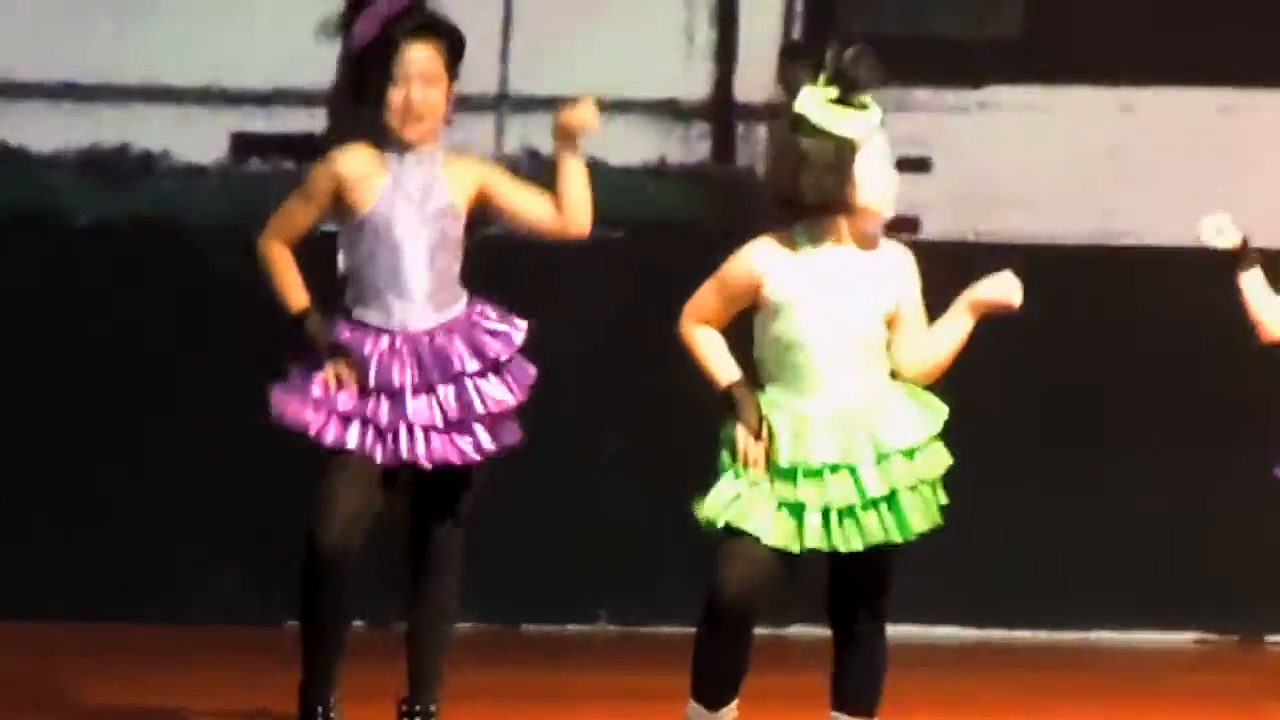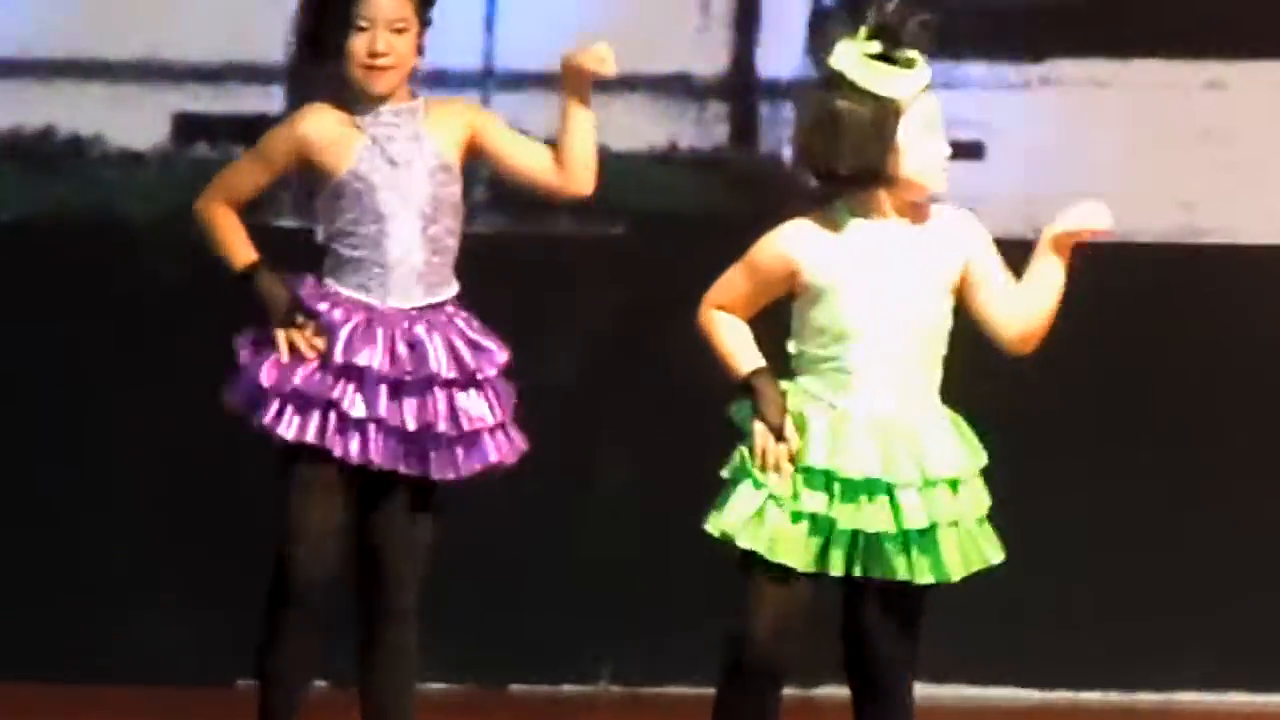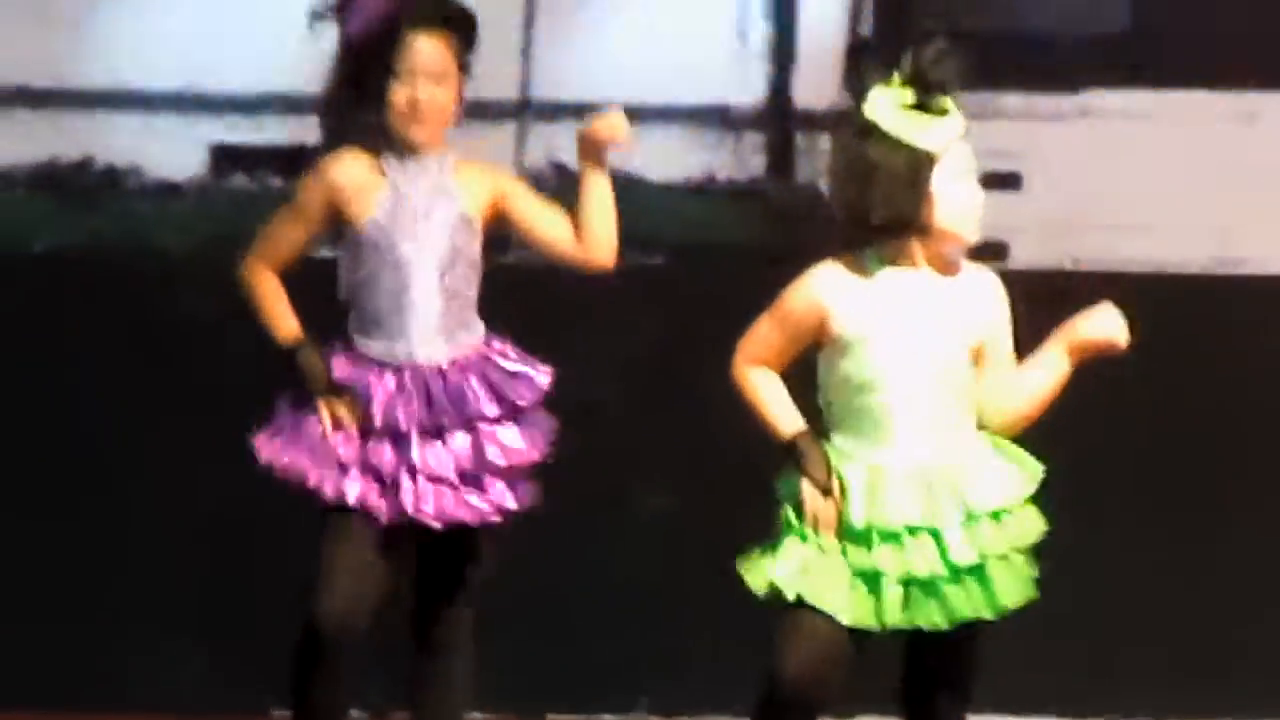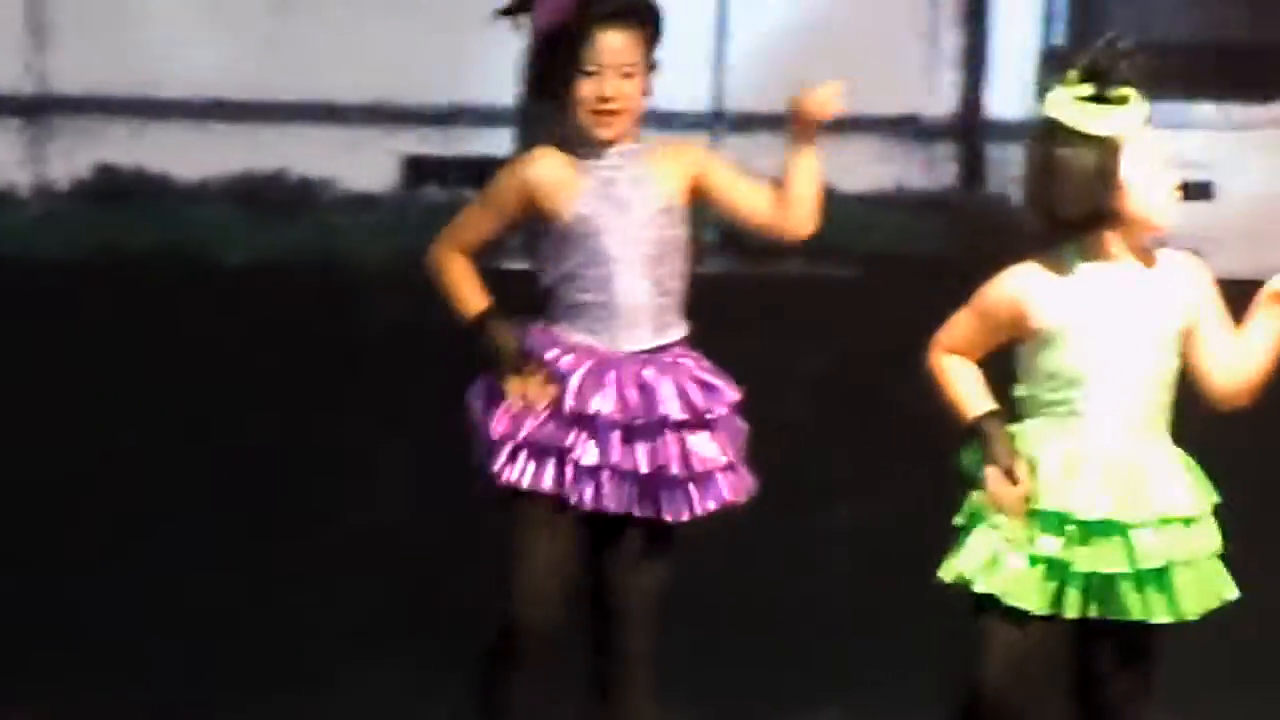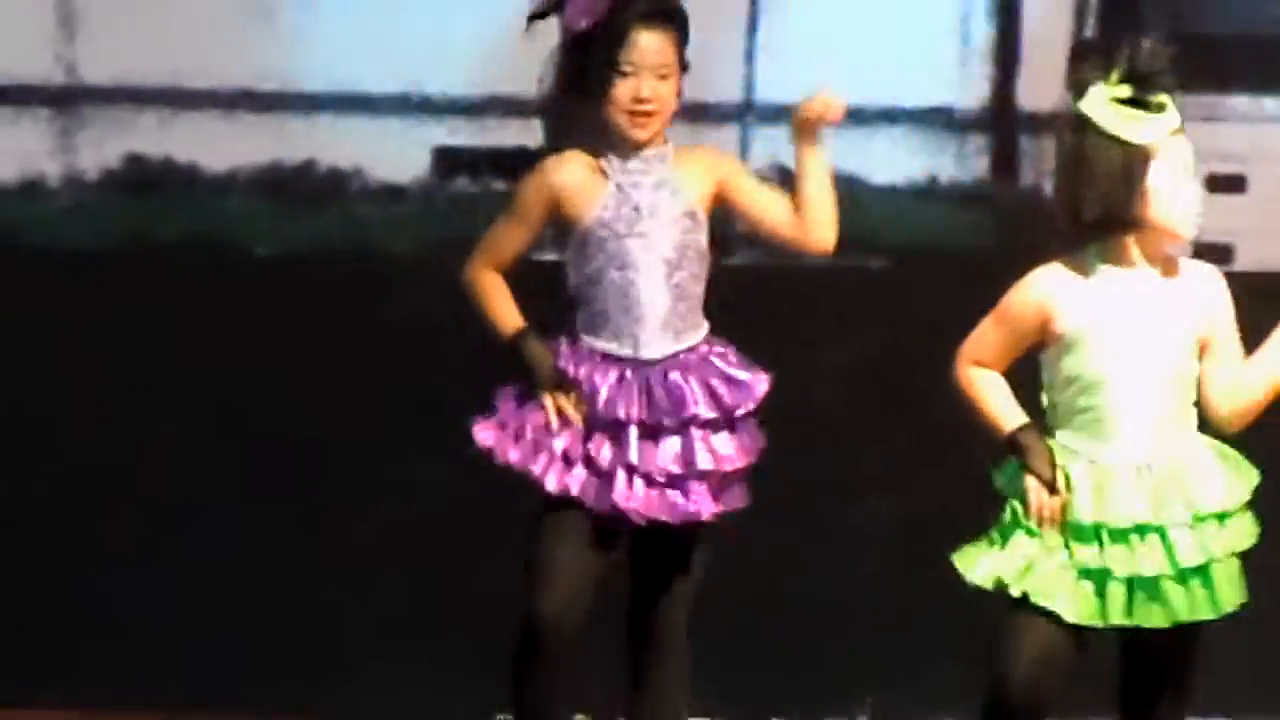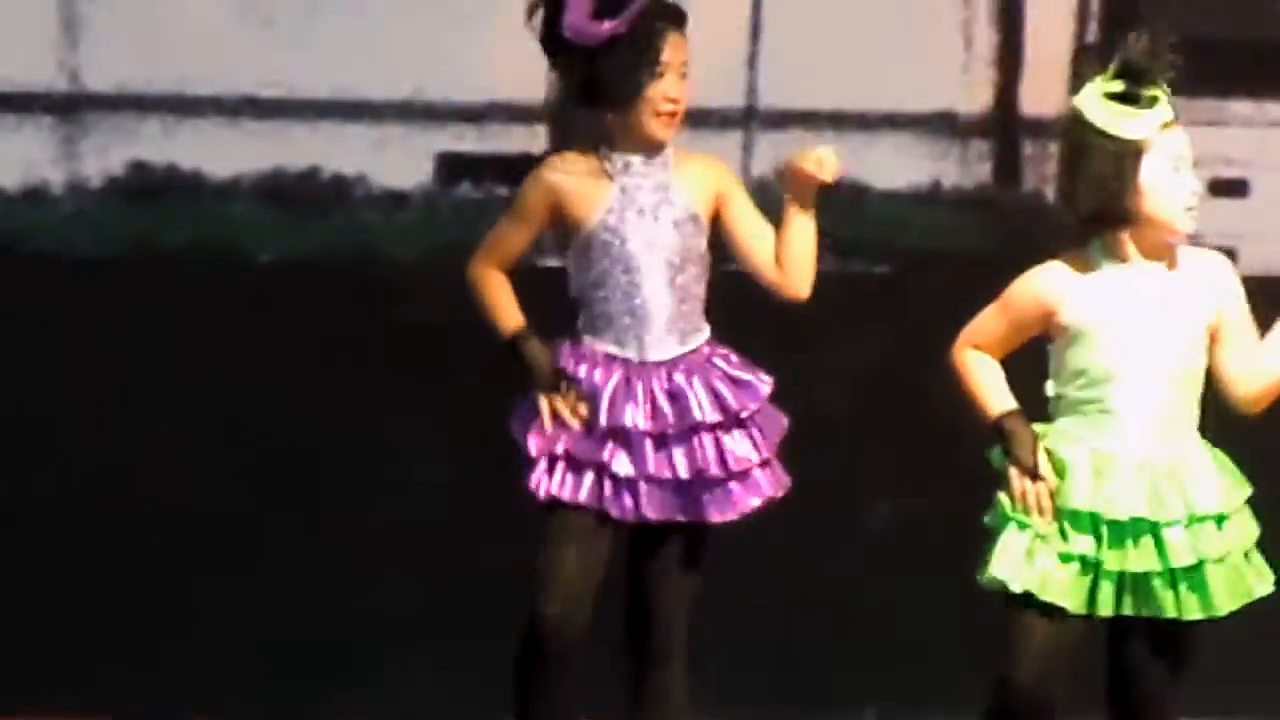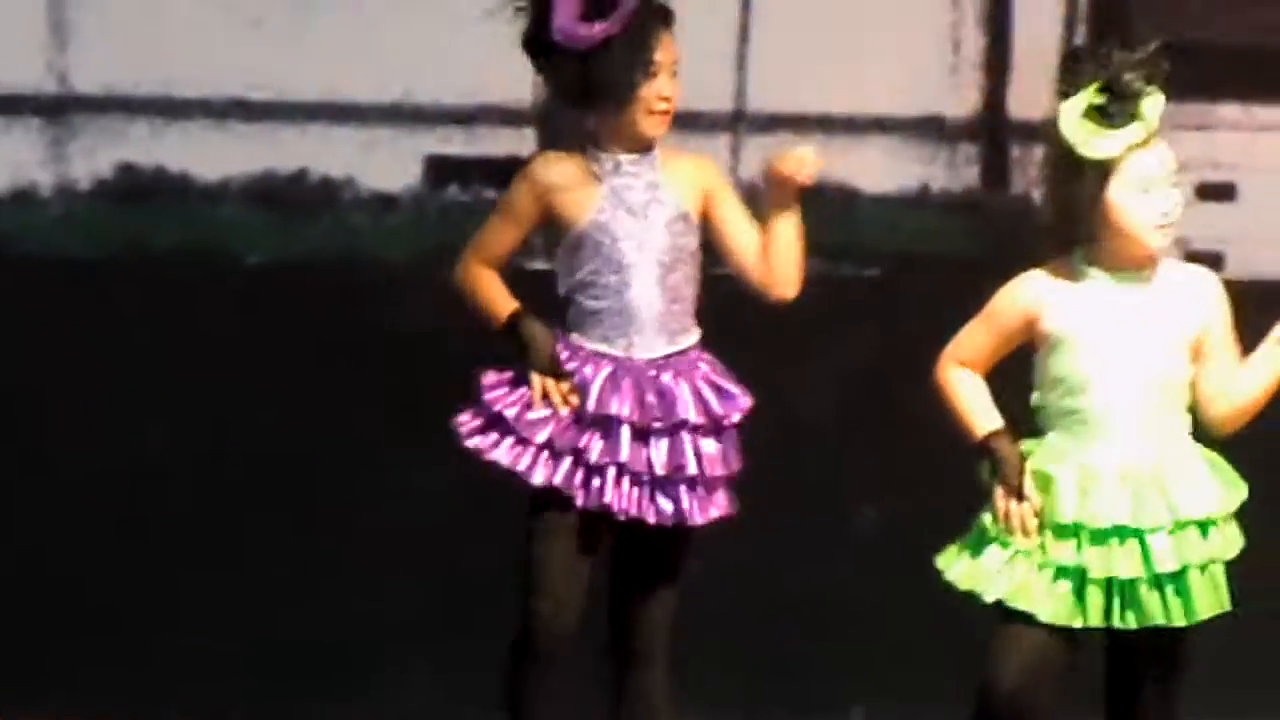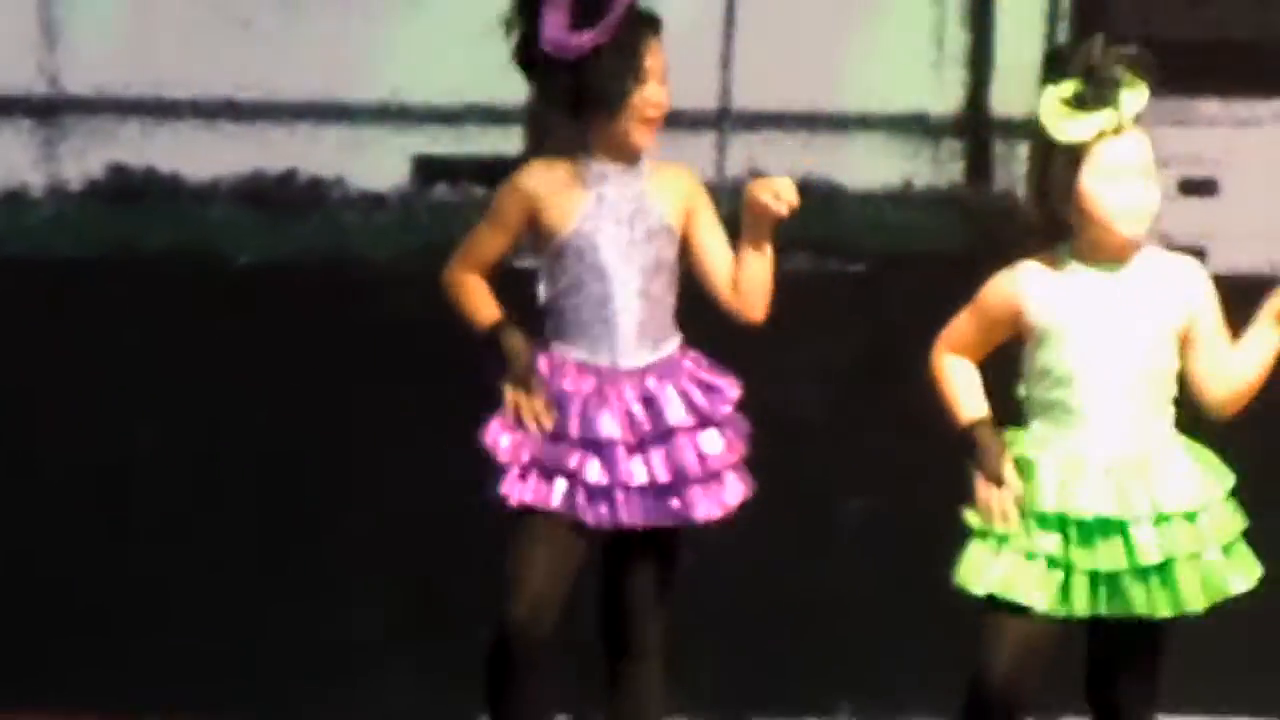
dt=0.2s
person 1, frame 1
left shoulder: (468, 172)
right shoulder: (348, 165)
left elbow: (571, 223)
right elbow: (275, 240)
left wrist: (568, 148)
right wrist: (309, 325)
left hip: (451, 373)
right hip: (373, 370)
left knee: (439, 544)
right knee: (332, 542)
person 1, frame 2
left shoulder: (458, 121)
right shoulder: (316, 128)
left elbow: (574, 180)
right elbow: (215, 202)
left wrist: (577, 96)
right wrist: (266, 286)
left hip: (427, 360)
right hip: (339, 358)
left knee: (394, 585)
right knee: (303, 569)
person 1, frame 3
left shoulder: (484, 183)
right shoulder: (345, 175)
left elbow: (595, 251)
right elbow: (259, 266)
left wrist: (594, 163)
right wrist: (301, 363)
left hip: (462, 414)
right hip: (376, 409)
left knee: (446, 615)
right knee: (334, 617)
person 1, frame 4
left shoulder: (682, 163)
right shoulder: (541, 171)
left elbow: (794, 222)
right elbow: (449, 252)
left wrist: (804, 137)
right wrist: (496, 336)
left hip: (656, 404)
right hip: (569, 403)
left knee: (628, 624)
right knee: (526, 618)
person 1, frame 5
left shoulder: (706, 170)
right shoulder: (565, 176)
left elbow: (815, 236)
right elbow: (483, 268)
left wrist: (809, 142)
right wrist: (527, 351)
left hip: (684, 407)
right hip: (599, 408)
left knee: (664, 622)
right knee: (551, 615)
person 1, frame 6
left shoulder: (708, 177)
right shoulder: (566, 176)
left elbow: (793, 282)
right elbow: (486, 268)
left wrist: (800, 196)
right wrist: (532, 357)
left hip: (691, 414)
right hip: (600, 416)
left knee: (661, 632)
right knee: (554, 620)
person 1, frame 7
left shoulder: (697, 176)
right shoulder: (555, 177)
left elbow: (779, 283)
right elbow: (475, 266)
left wrist: (782, 198)
right wrist: (528, 334)
left hip: (671, 410)
right hip: (584, 407)
left knee: (645, 632)
right knee: (548, 620)
person 1, frame 8
left shoulder: (679, 187)
right shoulder: (541, 184)
left elbow: (749, 304)
right elbow: (462, 273)
left wrist: (758, 223)
right wrist: (509, 342)
left hip: (657, 419)
right hip: (569, 422)
left knee: (637, 632)
right knee: (524, 622)
person 2, frame 1
left shoulder: (893, 263)
right shoulder: (766, 262)
left elbow: (914, 364)
right elbow: (696, 322)
left wrist: (972, 305)
right wrist: (735, 396)
left hip: (874, 468)
right hip: (785, 461)
left knee: (861, 618)
right knee: (732, 599)
person 2, frame 2
left shoulder: (956, 235)
right shoulder: (802, 243)
left elbow: (1018, 329)
right elbow: (717, 310)
left wrist: (1056, 247)
right wrist: (759, 390)
left hip: (909, 481)
right hip: (809, 470)
left knee: (885, 662)
right knee: (761, 649)
person 2, frame 3
left shoulder: (980, 291)
right shoulder: (832, 289)
left elbow: (1001, 409)
right elbow: (752, 360)
left wrist: (1071, 344)
right wrist: (800, 446)
left hip: (956, 527)
right hip: (853, 527)
person 2, frame 4
left shoulder: (1181, 280)
right shoulder: (1031, 287)
right elbow: (949, 352)
right wrist: (991, 435)
left hip: (1139, 523)
right hip: (1040, 520)
person 2, frame 5
left shoulder: (1202, 288)
right shoulder: (1056, 290)
right elbow: (973, 363)
right wrist: (1024, 444)
left hip: (1175, 520)
right hip: (1076, 524)
person 2, frame 6
left shoulder: (1211, 277)
right shoulder: (1060, 284)
right elbow: (971, 349)
right wrist: (1013, 433)
left hip: (1173, 518)
right hip: (1073, 513)
person 2, frame 7
left shoulder: (1195, 291)
right shoulder: (1044, 293)
left elbow: (1225, 406)
right elbow: (956, 364)
right wrist: (1000, 452)
left hip: (1162, 524)
right hip: (1060, 523)
person 2, frame 8
left shoulder: (1182, 281)
right shoulder: (1028, 285)
left elbow: (1223, 391)
right elbow: (950, 353)
right wrist: (983, 442)
left hip: (1150, 516)
right hip: (1045, 516)
